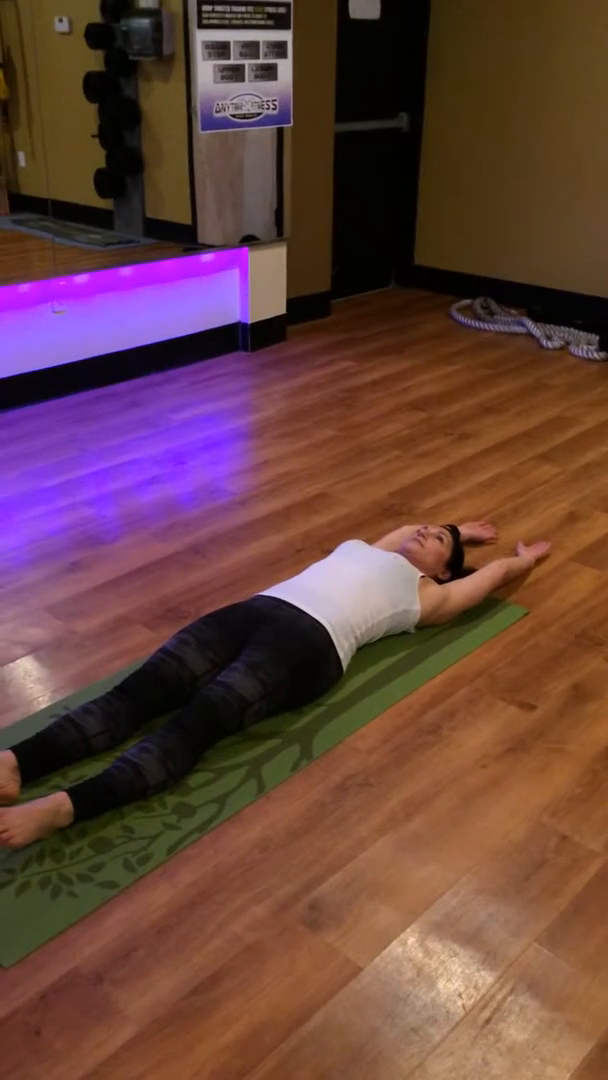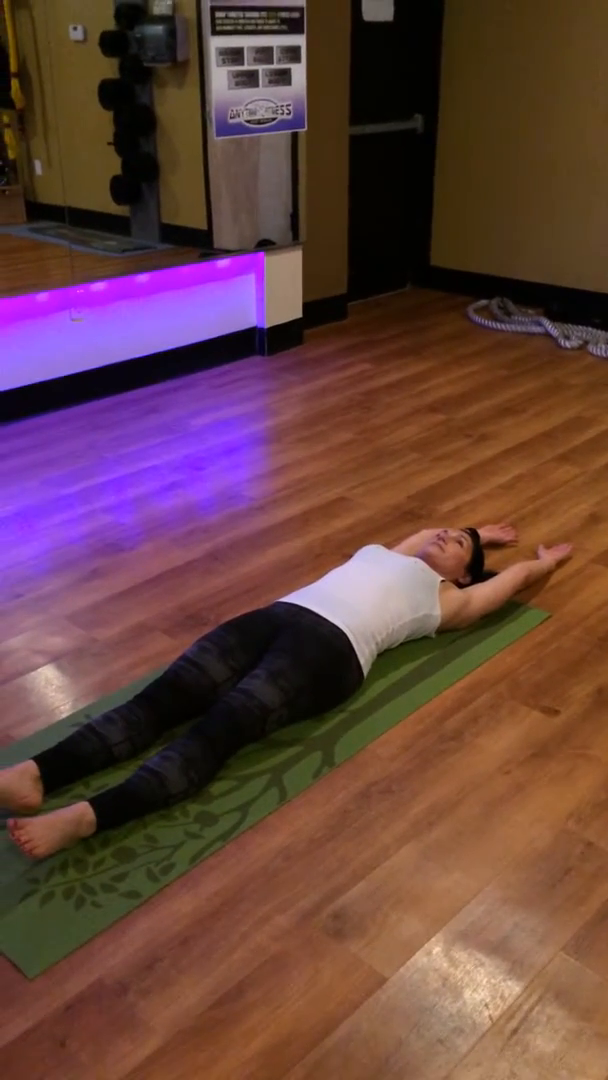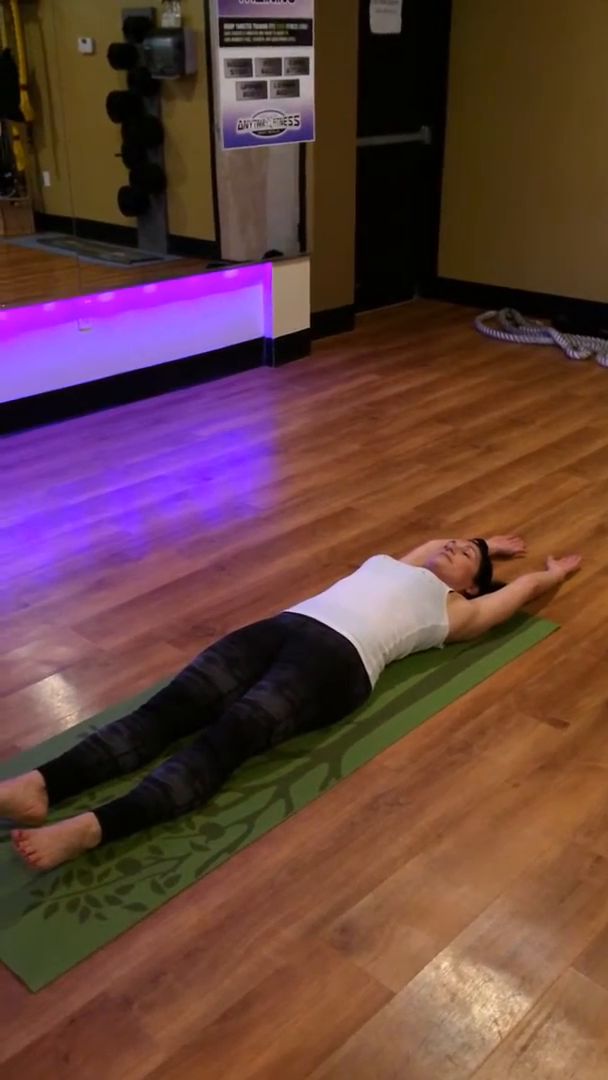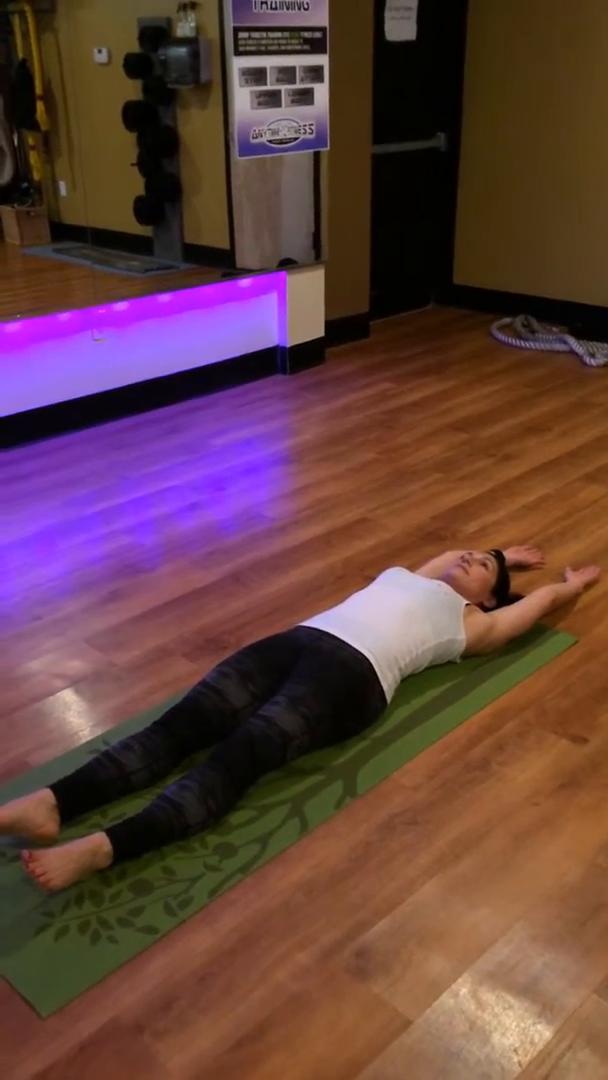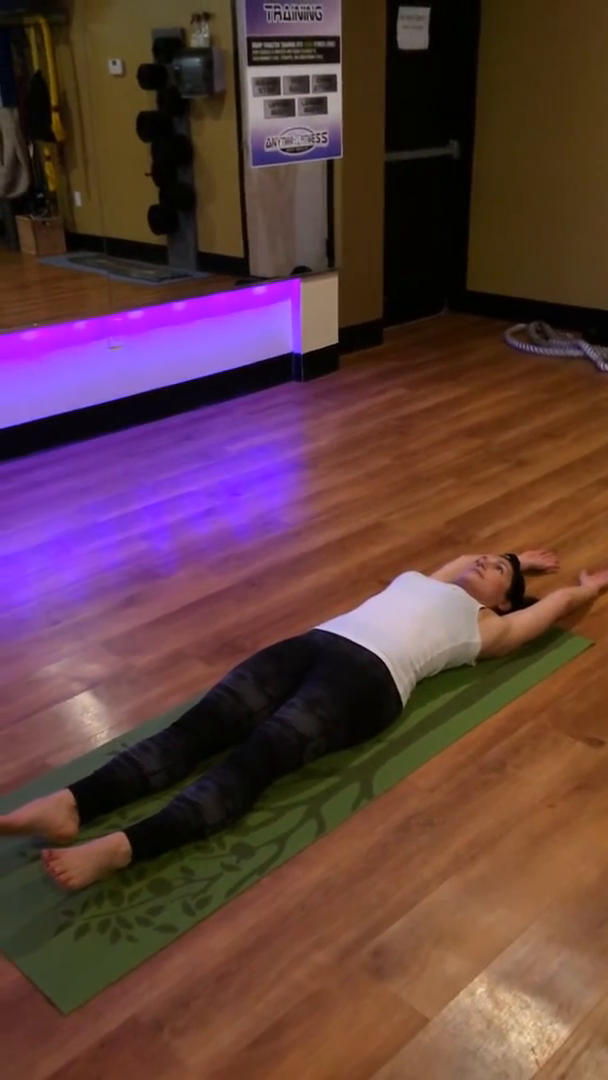
dt=1s
person 1, frame 1
left shoulder: (426, 595)
right shoulder: (365, 548)
left elbow: (495, 572)
right elbow: (412, 529)
left wrist: (527, 557)
right wrist: (459, 528)
left hip: (310, 643)
right hip: (258, 610)
left knee: (197, 719)
right knee: (142, 689)
left ankle: (64, 807)
person 1, frame 2
left shoulder: (447, 598)
right shoulder: (386, 553)
left elbow: (517, 576)
right elbow: (431, 532)
left wrist: (549, 559)
right wrist: (480, 532)
left hip: (332, 648)
right hip: (279, 616)
left knee: (219, 727)
right knee: (165, 696)
left ankle: (85, 817)
person 1, frame 3
left shoulder: (455, 610)
right shoulder: (391, 564)
left elbow: (524, 588)
right elbow: (434, 543)
left wrist: (556, 571)
right wrist: (485, 542)
left hip: (340, 659)
right hip: (286, 627)
left knee: (227, 736)
right knee: (172, 708)
left ankle: (91, 828)
person 1, frame 4
left shoulder: (472, 624)
right shoulder: (406, 576)
left elbow: (543, 599)
right elbow: (450, 555)
left wrist: (577, 582)
right wrist: (503, 553)
left hip: (355, 674)
right hip: (300, 641)
left knee: (239, 754)
right knee: (183, 723)
left ankle: (103, 848)
right ankle: (53, 802)
person 1, frame 5
left shoulder: (486, 628)
right shoulder: (420, 580)
left elbow: (557, 603)
right elbow: (464, 559)
right wrist: (520, 557)
left hip: (371, 678)
right hip: (316, 644)
left knee: (256, 756)
right knee: (201, 726)
left ankle: (122, 847)
right ankle: (72, 804)
